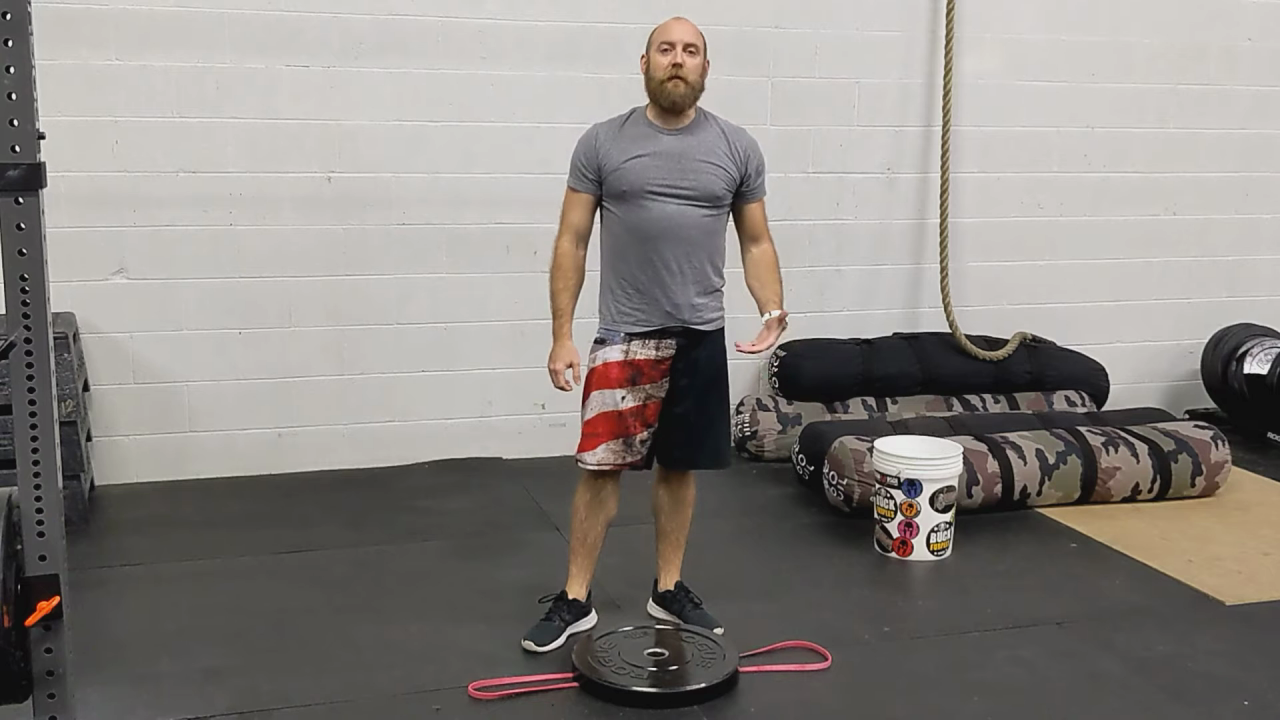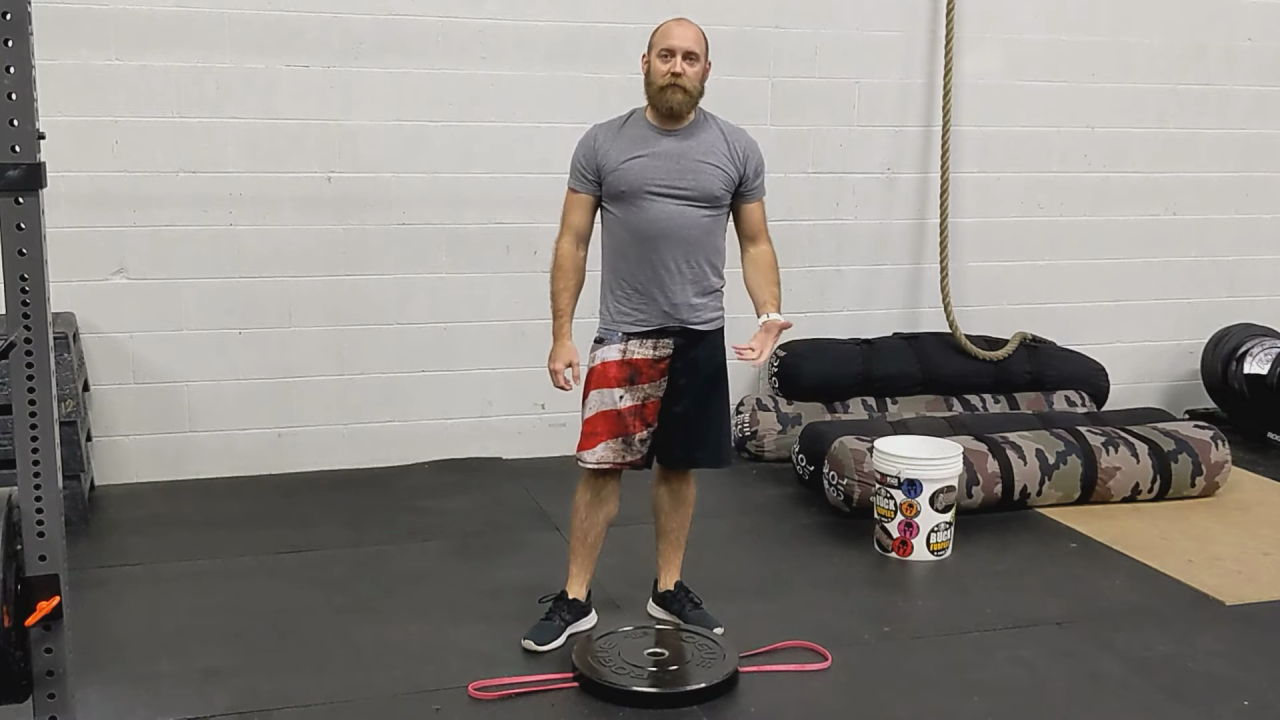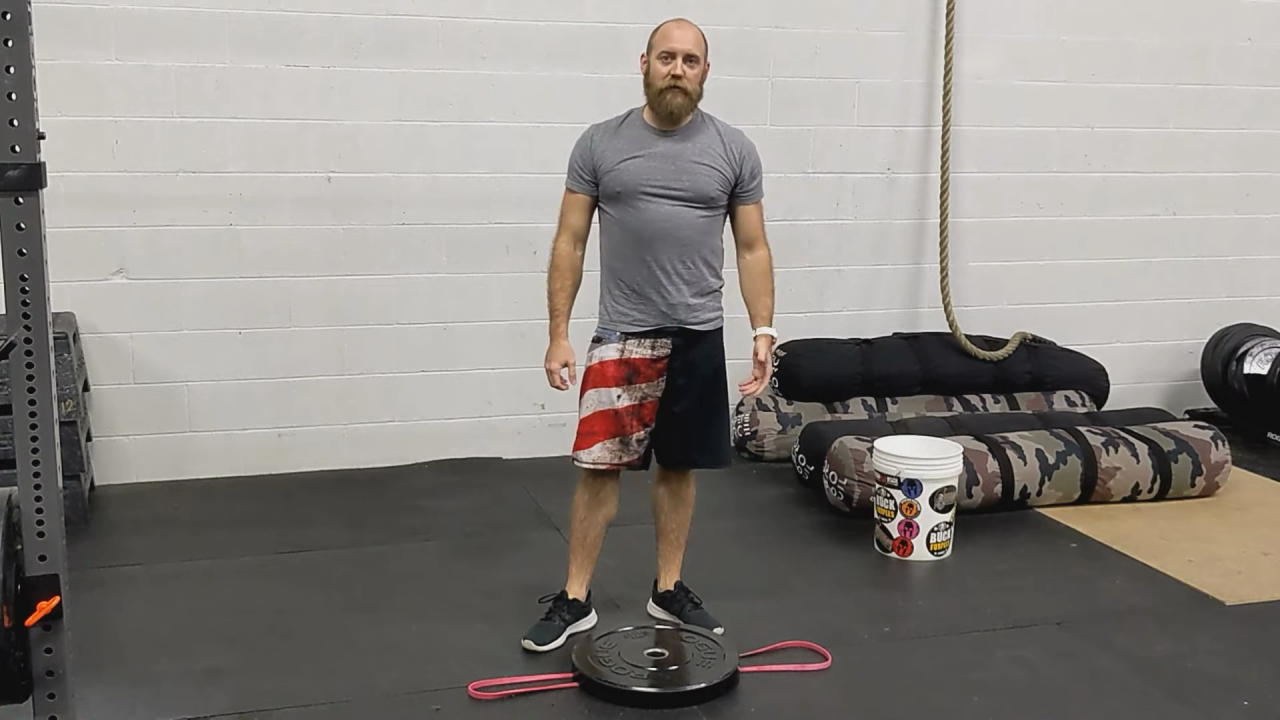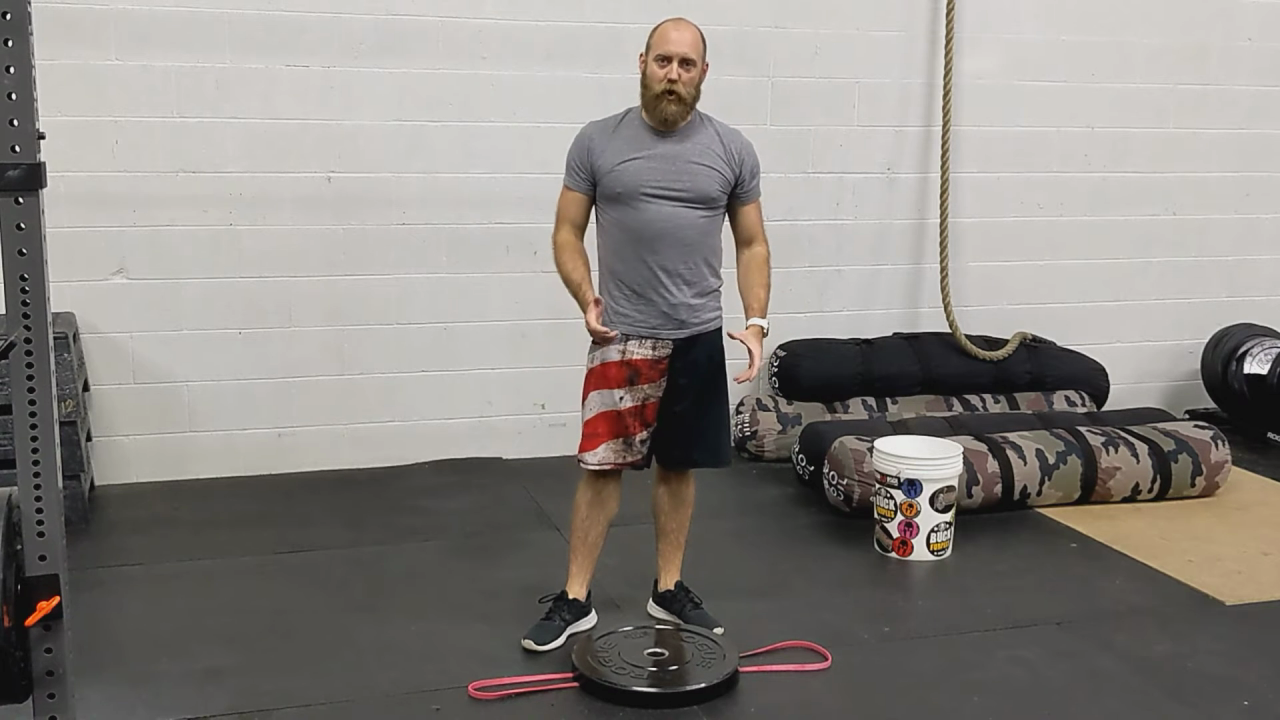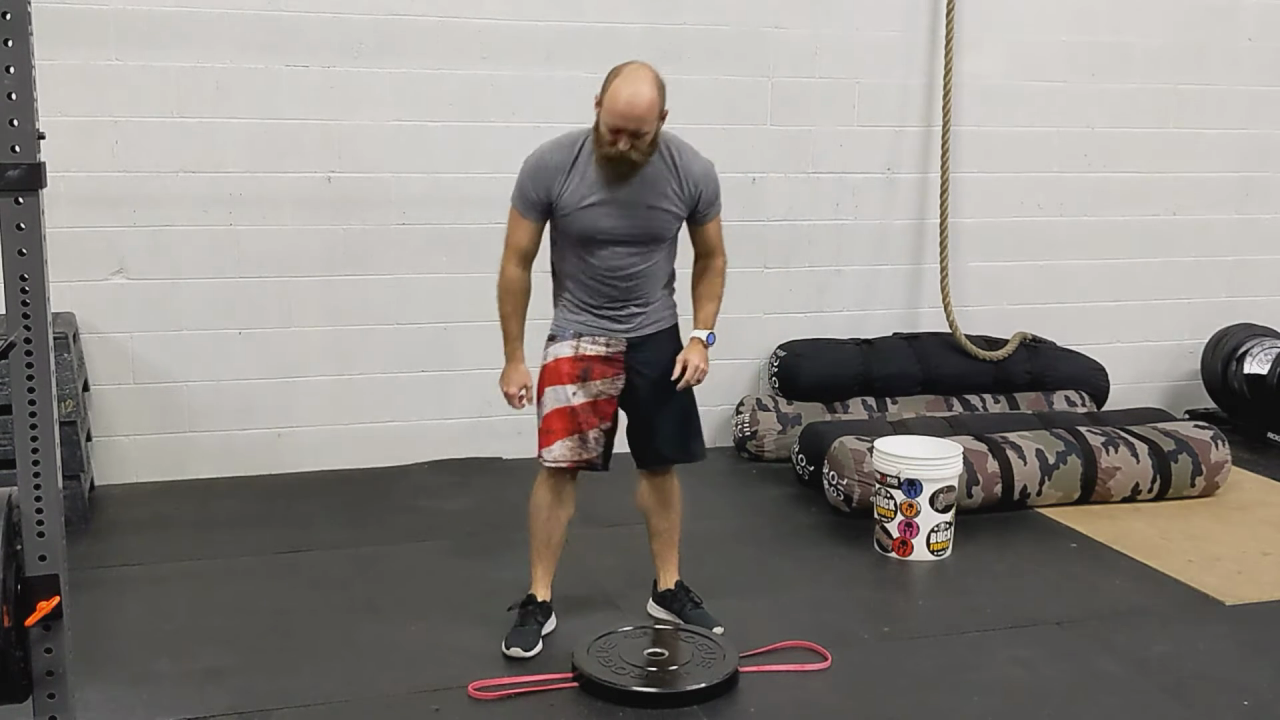
dt=0.7s
person 1, frame 1
left shoulder: (737, 147)
right shoulder: (602, 142)
left elbow: (756, 241)
right elbow: (571, 241)
left wrist: (773, 311)
right wrist: (561, 334)
left hip: (702, 337)
right hip: (625, 337)
left knee: (679, 466)
right knee: (601, 466)
left ankle: (669, 589)
right ankle: (575, 600)
person 1, frame 2
left shoulder: (736, 148)
right shoulder: (602, 143)
left elbow: (754, 242)
right elbow: (571, 243)
left wrist: (769, 314)
right wrist: (561, 334)
left hip: (701, 337)
right hip: (625, 337)
left knee: (679, 466)
right knee: (601, 467)
left ankle: (669, 589)
right ankle: (575, 599)
person 1, frame 3
left shoulder: (734, 149)
right shoulder: (599, 144)
left elbow: (752, 248)
right elbow: (570, 242)
left wrist: (764, 332)
right wrist: (557, 333)
left hip: (699, 336)
right hip: (622, 336)
left knee: (679, 465)
right knee: (600, 465)
left ankle: (669, 589)
right ankle: (574, 600)
person 1, frame 4
left shoulder: (732, 149)
right shoulder: (597, 141)
left elbow: (752, 245)
right elbow: (568, 234)
left wrist: (756, 322)
right wrist: (588, 299)
left hip: (700, 337)
right hip: (624, 339)
left knee: (679, 465)
right knee: (602, 467)
left ankle: (669, 590)
right ankle: (575, 598)
person 1, frame 5
left shoulder: (693, 171)
right shoulder: (550, 166)
left elbow: (711, 258)
right elbow: (516, 265)
left wrist: (701, 336)
right wrist: (513, 358)
left hip: (656, 335)
right hip: (579, 335)
left knee: (660, 464)
right knee: (559, 465)
left ankle: (668, 588)
right ankle: (538, 600)
